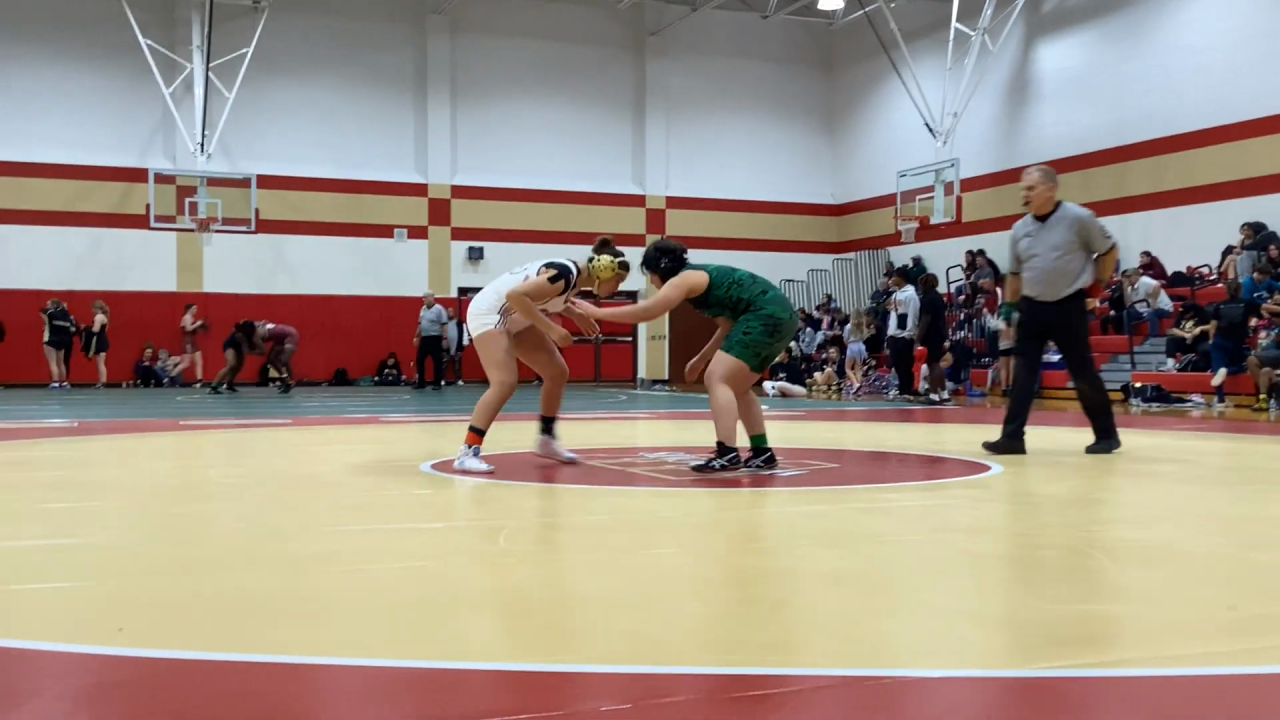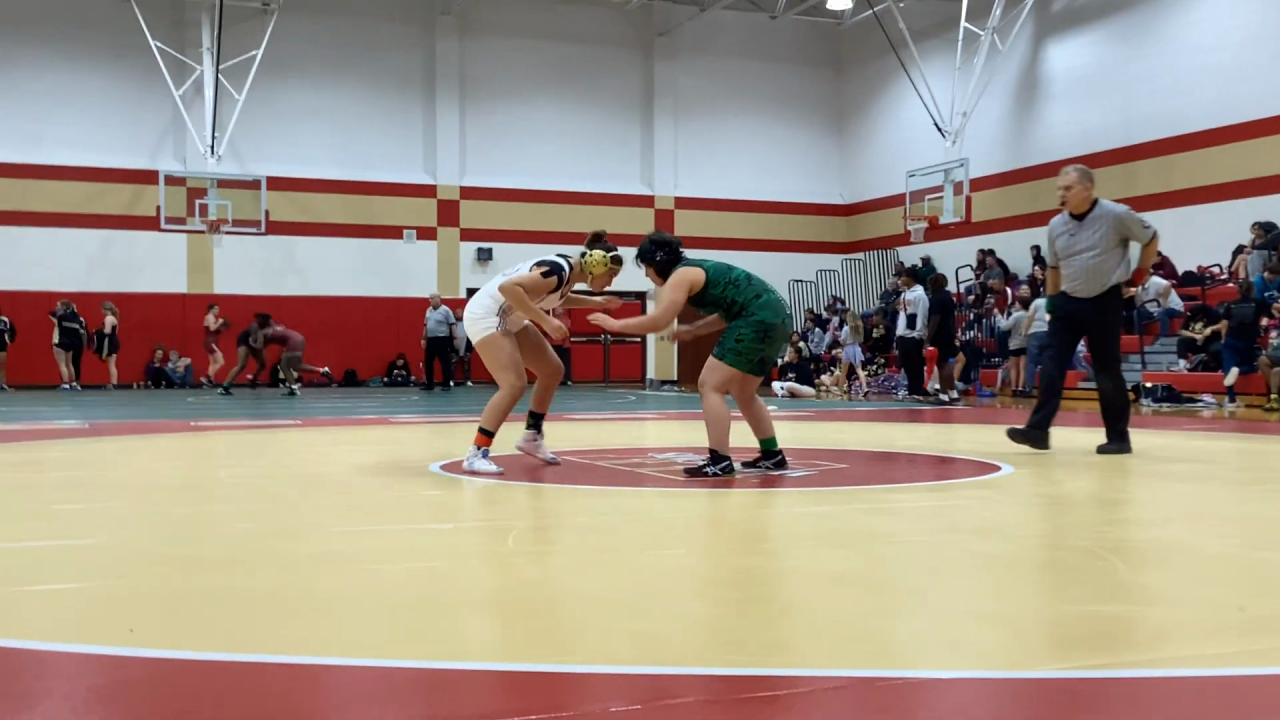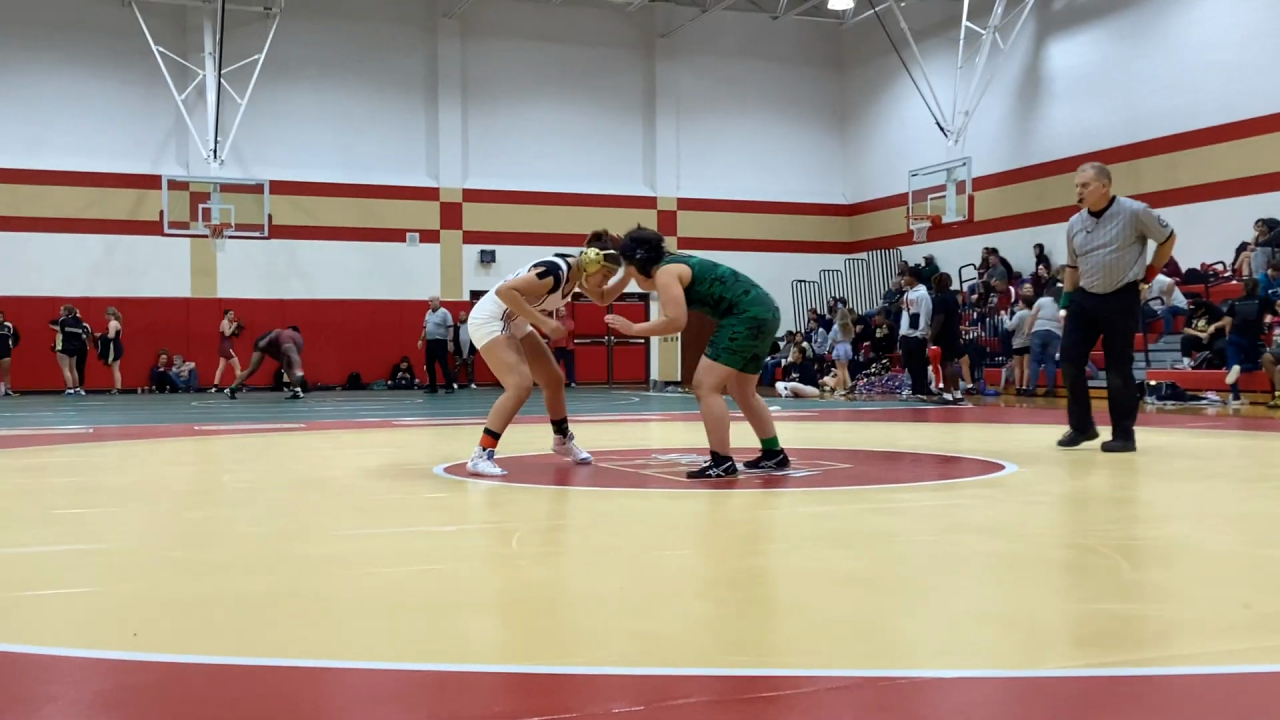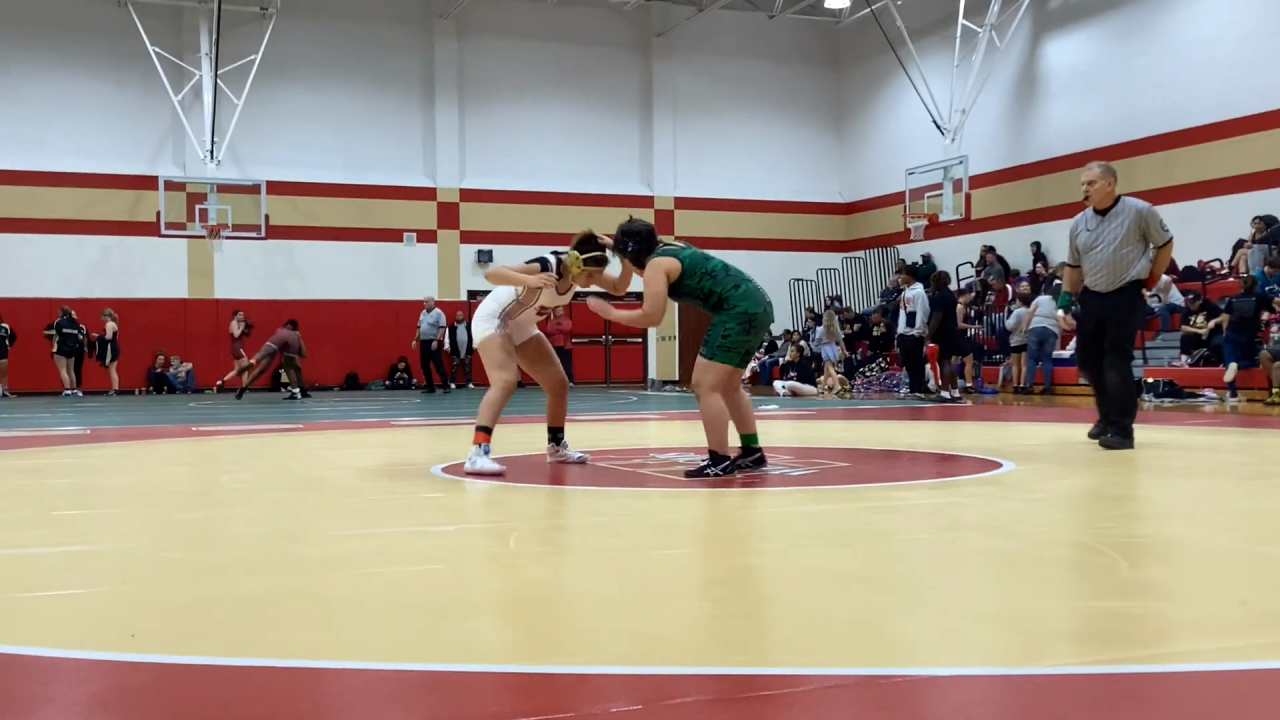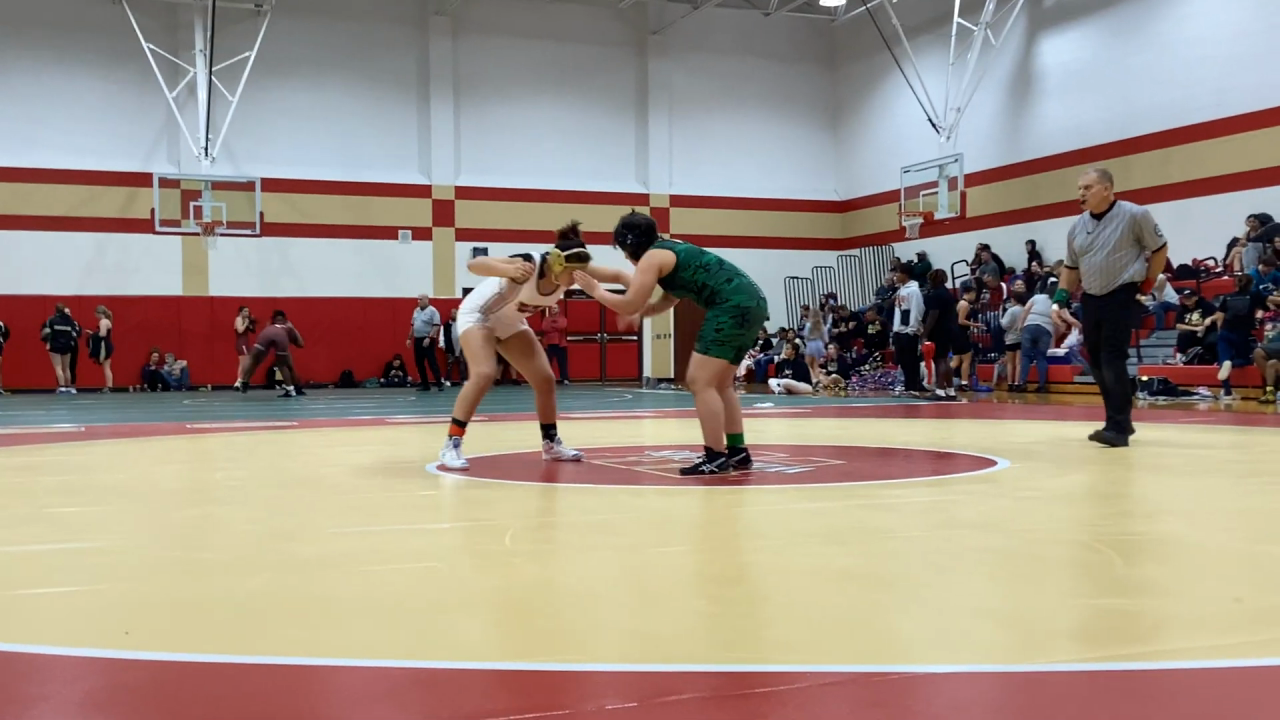
dt=0.2s
person 1, frame 1
left shoulder: (1079, 218)
right shoulder: (1020, 229)
left elbow: (1109, 251)
right elbow: (1015, 273)
left wrist: (1096, 287)
right wrist: (1007, 309)
left hip: (1069, 307)
right hip: (1032, 308)
left knee: (1082, 374)
right knee: (1023, 371)
left ankle: (1106, 435)
right ankle: (1012, 437)
person 1, frame 2
left shoulder: (1116, 215)
right shoulder: (1056, 225)
left elbow: (1151, 239)
left wrist: (1138, 277)
right wrist: (1050, 301)
left hip: (1105, 303)
right hip: (1067, 303)
left knee: (1107, 370)
right knee: (1053, 365)
left ankle: (1118, 437)
right ankle: (1037, 429)
person 1, frame 3
left shoulder: (1135, 212)
right shoulder: (1075, 224)
left elbow: (1168, 239)
left wrist: (1150, 274)
right wrist: (1066, 301)
left hip: (1121, 299)
right hip: (1085, 299)
left knee: (1118, 367)
right knee: (1070, 360)
left ankle: (1123, 434)
right ankle: (1081, 426)
person 1, frame 4
left shoulder: (1139, 211)
right shoulder: (1079, 223)
left elbow: (1165, 245)
right elbow: (1073, 266)
left wrist: (1150, 281)
right wrist: (1065, 302)
left hip: (1126, 297)
right hip: (1091, 297)
left knee: (1117, 364)
right knee: (1088, 361)
left ankle: (1122, 430)
right ankle: (1109, 417)
person 1, frame 5
left shoulder: (1133, 215)
right shoulder: (1077, 226)
left elbow: (1160, 249)
right elbow: (1072, 267)
left wrist: (1146, 286)
right wrist: (1060, 297)
left hip: (1122, 298)
right hip: (1090, 300)
left knee: (1113, 361)
right knee: (1098, 364)
left ankle: (1117, 427)
right ankle: (1120, 421)
person 2, frame 1
left shoulder: (684, 280)
right shoulder: (700, 277)
left elbow: (645, 312)
right elbow: (730, 322)
left wrist: (597, 312)
right wrist: (704, 357)
left hip: (767, 315)
right hip: (781, 315)
left knee: (717, 379)
right knee: (738, 387)
left ankle: (727, 453)
right ankle: (762, 453)
person 2, frame 2
left shoulder: (681, 276)
right shoulder: (696, 270)
left elbow: (658, 321)
left wrist: (615, 325)
right wrist: (693, 330)
left hip: (759, 319)
right hip: (775, 317)
left knee: (710, 386)
right knee: (743, 392)
left ankle: (720, 460)
right ankle: (772, 455)
person 2, frame 3
left shoulder: (666, 272)
right shoulder: (673, 261)
left elbow: (675, 322)
right elbow: (651, 285)
left wrist: (632, 328)
left hip: (747, 316)
right hip: (763, 312)
left knee: (705, 386)
right knee: (743, 392)
left ankle: (723, 462)
right ankle: (774, 454)
person 2, frame 4
left shoulder: (657, 264)
right shoulder: (673, 249)
left elbow: (651, 317)
left wrist: (611, 312)
left hip: (740, 310)
right hip: (757, 307)
left knee: (705, 386)
right knee: (728, 387)
left ankle: (721, 461)
right ankle: (751, 452)
person 2, frame 5
left shoulder: (652, 257)
right shoulder: (672, 250)
left elbow: (630, 304)
right elbow: (670, 298)
left wrist: (595, 290)
right wrist: (639, 314)
left hip: (734, 304)
right hip: (752, 302)
left knee: (700, 382)
right knee: (719, 384)
left ankle: (718, 457)
right ankle: (738, 452)
person 3, frame 1
left shoulder: (576, 277)
right shoulder: (565, 275)
right elbow: (515, 296)
left wrist: (577, 314)
right wrist: (550, 328)
left hip: (512, 319)
right hip: (488, 312)
left knee: (558, 373)
right knee: (505, 383)
left ankle: (547, 440)
right ankle: (467, 453)
person 3, frame 2
left shoulder: (571, 271)
right shoulder: (558, 272)
right elbow: (508, 287)
left wrist: (596, 302)
right wrist: (545, 319)
left hip: (508, 318)
right hip: (485, 315)
left knee: (553, 371)
right knee: (514, 385)
left ankle: (531, 437)
right ankle: (476, 454)
person 3, frame 3
left shoulder: (577, 271)
right shoulder: (555, 273)
left elbow: (603, 298)
right elbow: (503, 290)
left wrist: (626, 276)
right wrist: (541, 320)
left hip: (513, 325)
right hip: (489, 320)
left knee: (555, 380)
right knee: (519, 387)
left ankle: (563, 441)
right ankle: (481, 456)
person 3, frame 4
left shoulder: (579, 269)
right shoulder: (546, 267)
left elbow: (618, 287)
right elbow: (493, 272)
right wrist: (526, 280)
left hip: (521, 327)
right hip: (492, 320)
left knee: (559, 384)
right knee: (506, 381)
left ankle: (557, 447)
right ankle: (478, 452)
person 3, frame 5
left shoulder: (570, 271)
right shoulder: (530, 265)
left elbow: (617, 276)
right elbow: (474, 264)
right wrist: (506, 270)
left hip: (510, 323)
right hip: (476, 313)
left knee: (545, 379)
right knee: (484, 374)
left ankle: (552, 444)
right ankle: (451, 446)
